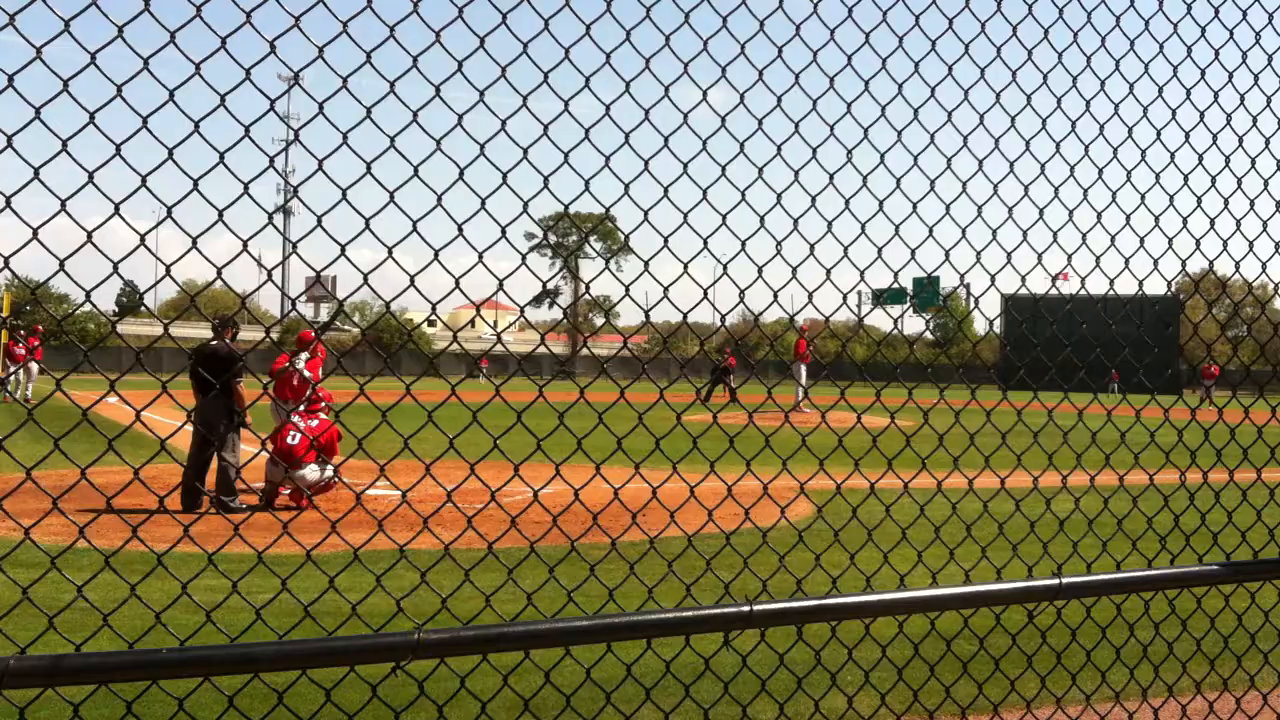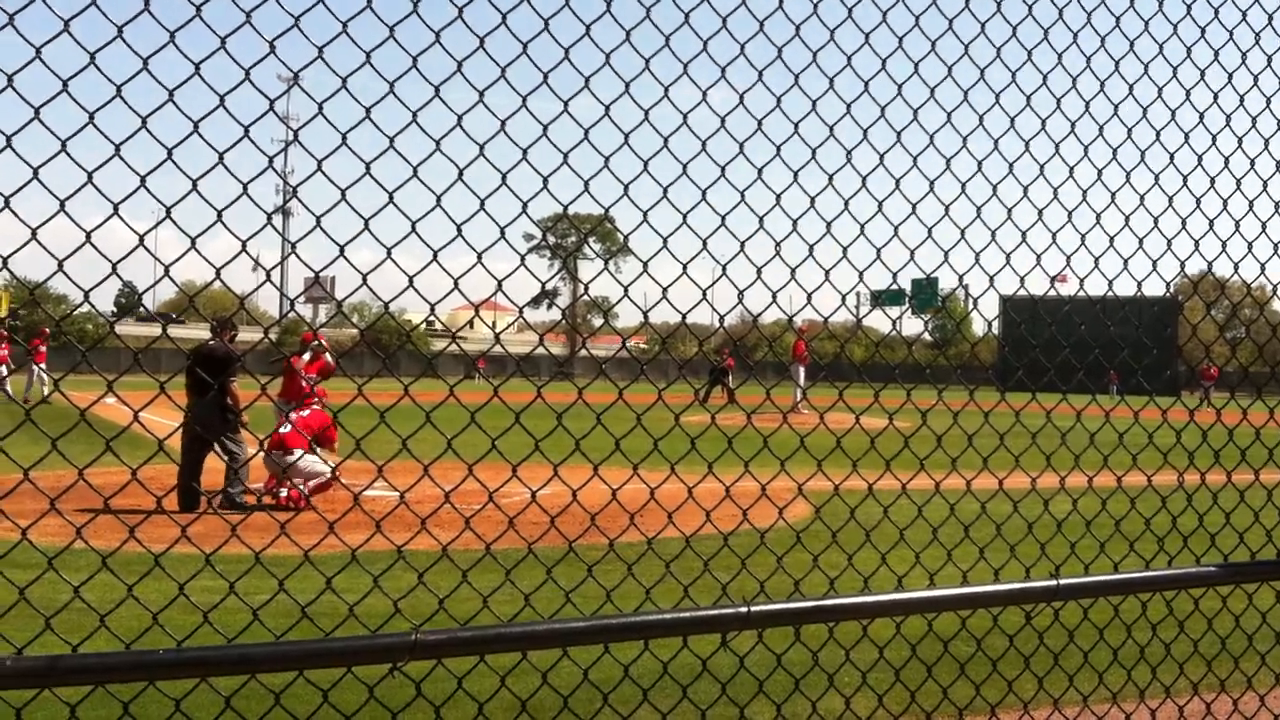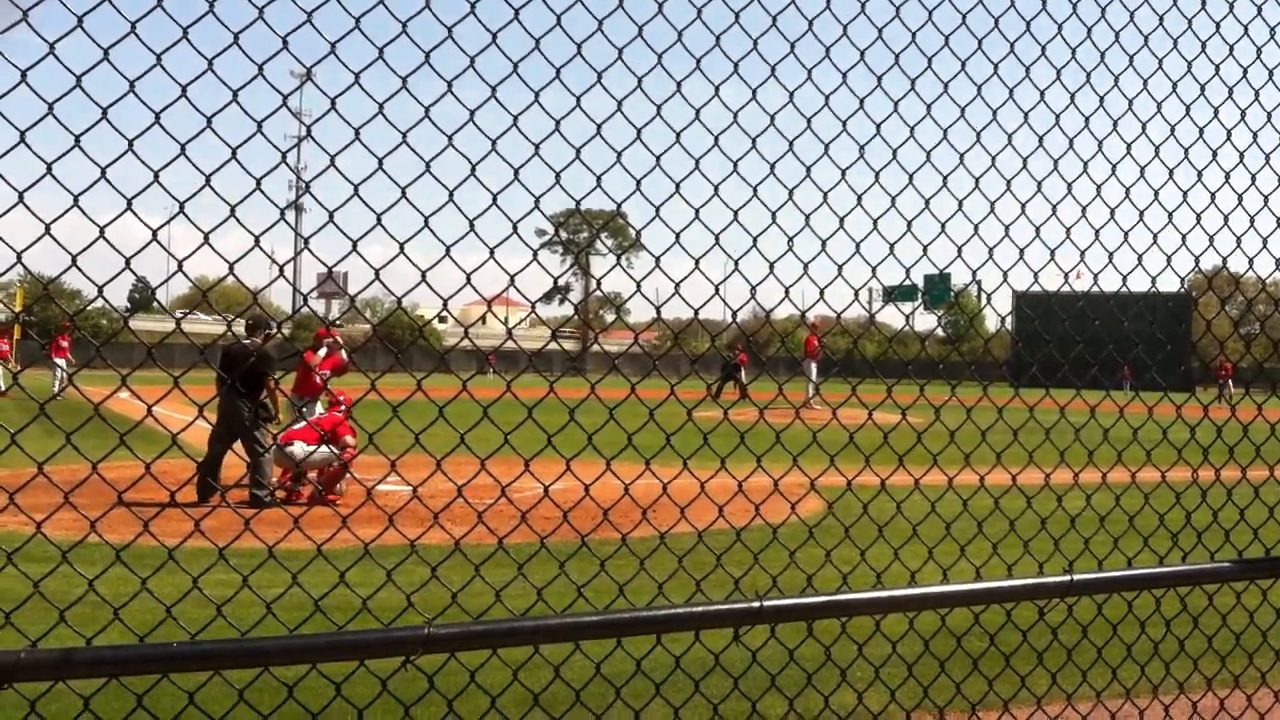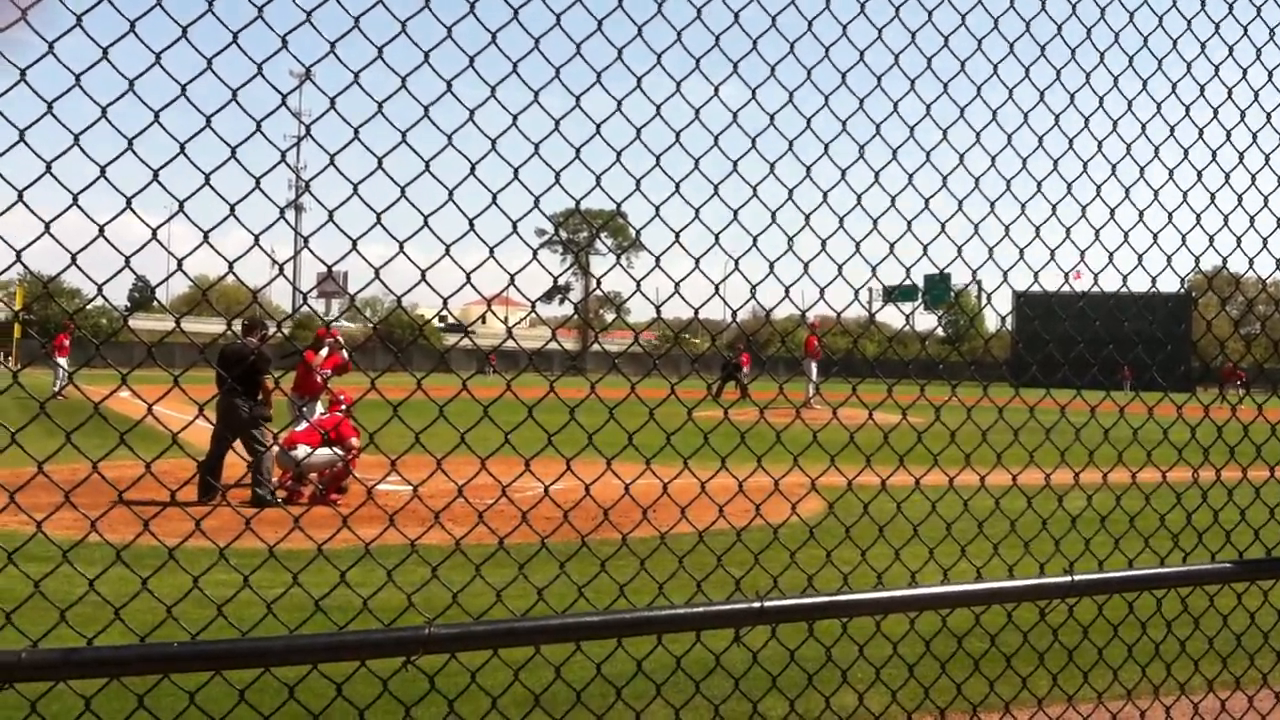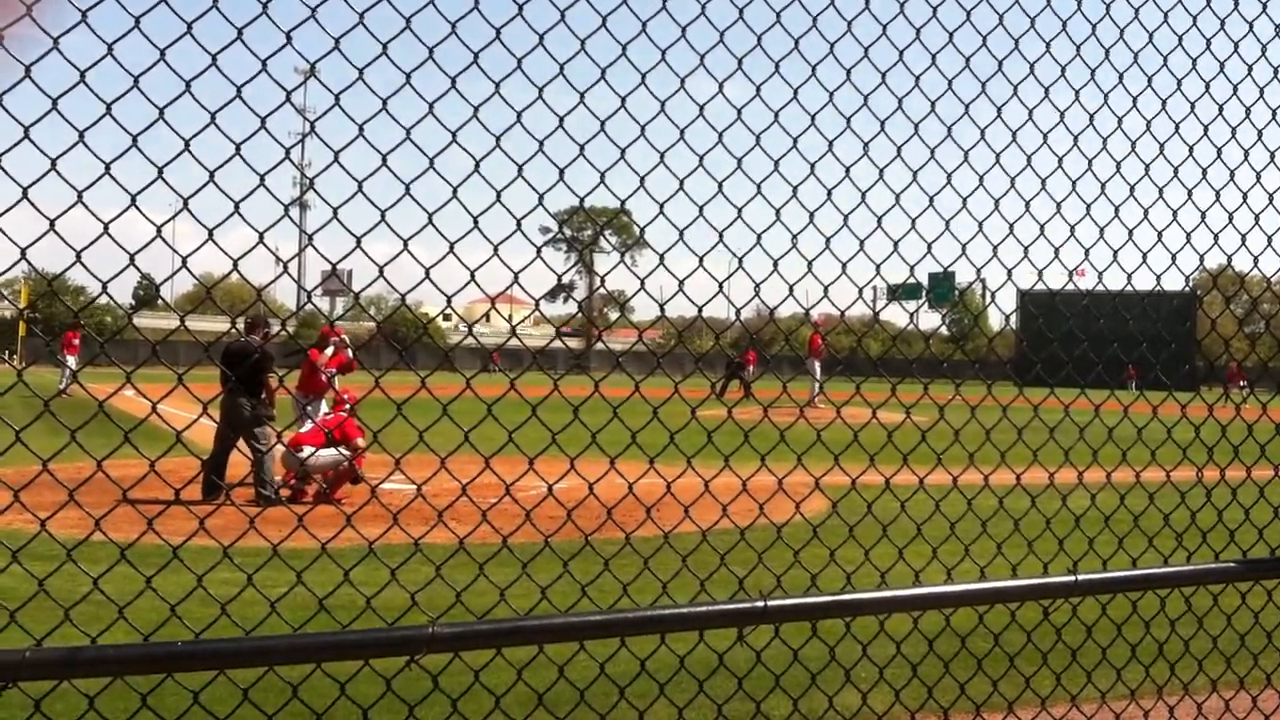
dt=0.7s
person 1, frame 1
left shoulder: (199, 351)
right shoulder: (231, 352)
left elbow: (194, 383)
right elbow: (237, 387)
right wrist: (245, 413)
left hip: (202, 408)
right hip: (224, 409)
left knee: (197, 455)
right knee: (228, 456)
left ankle: (190, 501)
right ankle: (227, 501)
person 1, frame 2
left shoulder: (196, 351)
right shoulder: (228, 352)
left elbow: (189, 384)
right elbow: (231, 386)
right wrist: (240, 412)
left hip: (195, 408)
right hip: (217, 409)
left knee: (191, 456)
right knee: (237, 452)
left ankle: (188, 501)
right ankle: (233, 498)
person 1, frame 3
left shoulder: (229, 349)
right shoulder: (262, 353)
left elbow: (219, 380)
right elbow: (271, 385)
right wrist: (277, 411)
left hip: (227, 404)
right hip: (249, 408)
left knee: (216, 450)
right knee: (261, 452)
left ankle: (205, 492)
right ankle: (261, 497)
person 1, frame 4
left shoulder: (226, 349)
right shoulder: (259, 353)
left elbow: (219, 380)
right elbow: (267, 385)
right wrist: (268, 407)
left hip: (224, 403)
right hip: (246, 406)
left knee: (217, 449)
right knee: (261, 451)
left ankle: (207, 493)
right ankle: (263, 496)
person 1, frame 5
left shoulder: (230, 348)
right shoulder: (262, 351)
left elbow: (223, 379)
right elbow: (269, 383)
right wrist: (271, 406)
left hip: (229, 402)
right hip: (251, 405)
left knee: (221, 448)
right knee: (263, 450)
left ankle: (211, 491)
right ankle: (268, 495)
